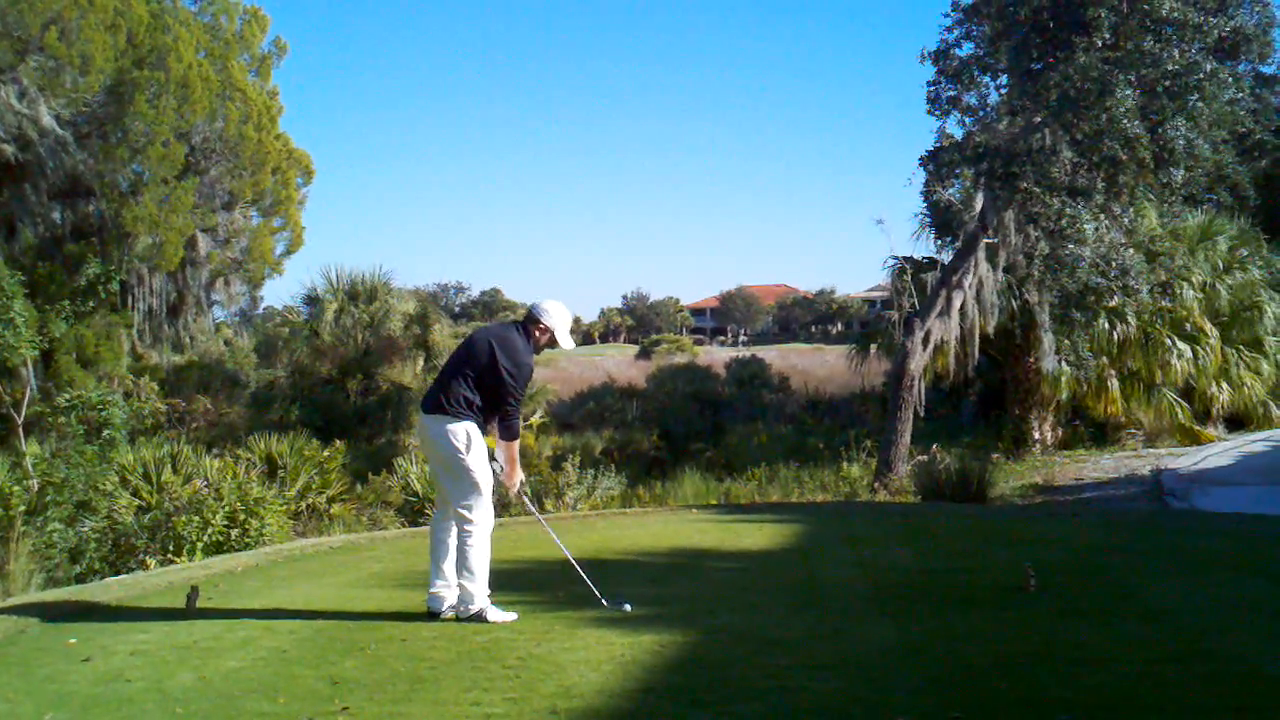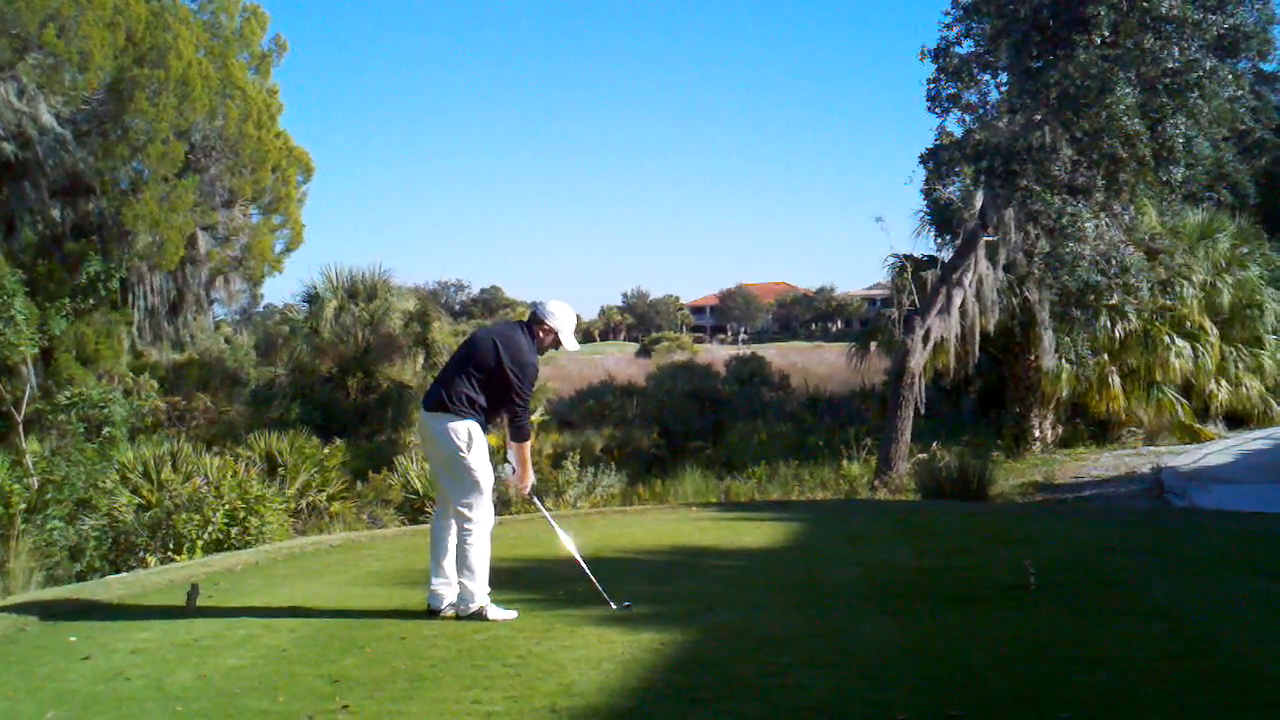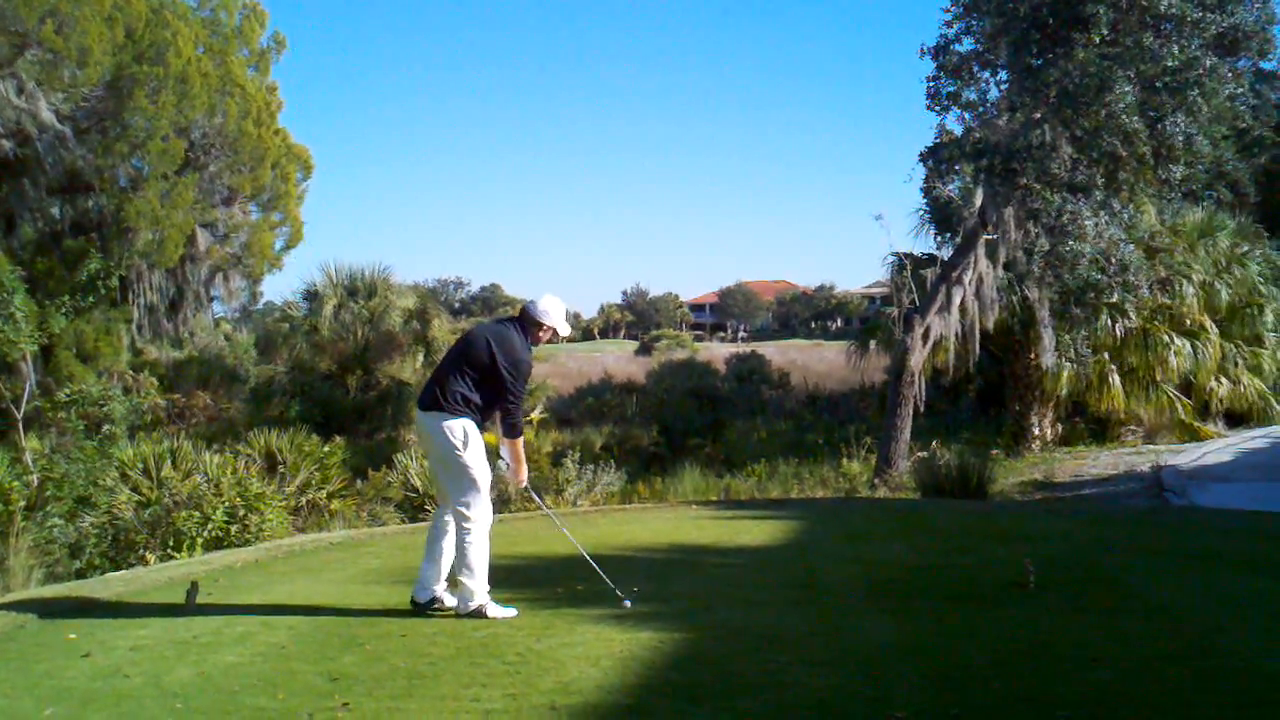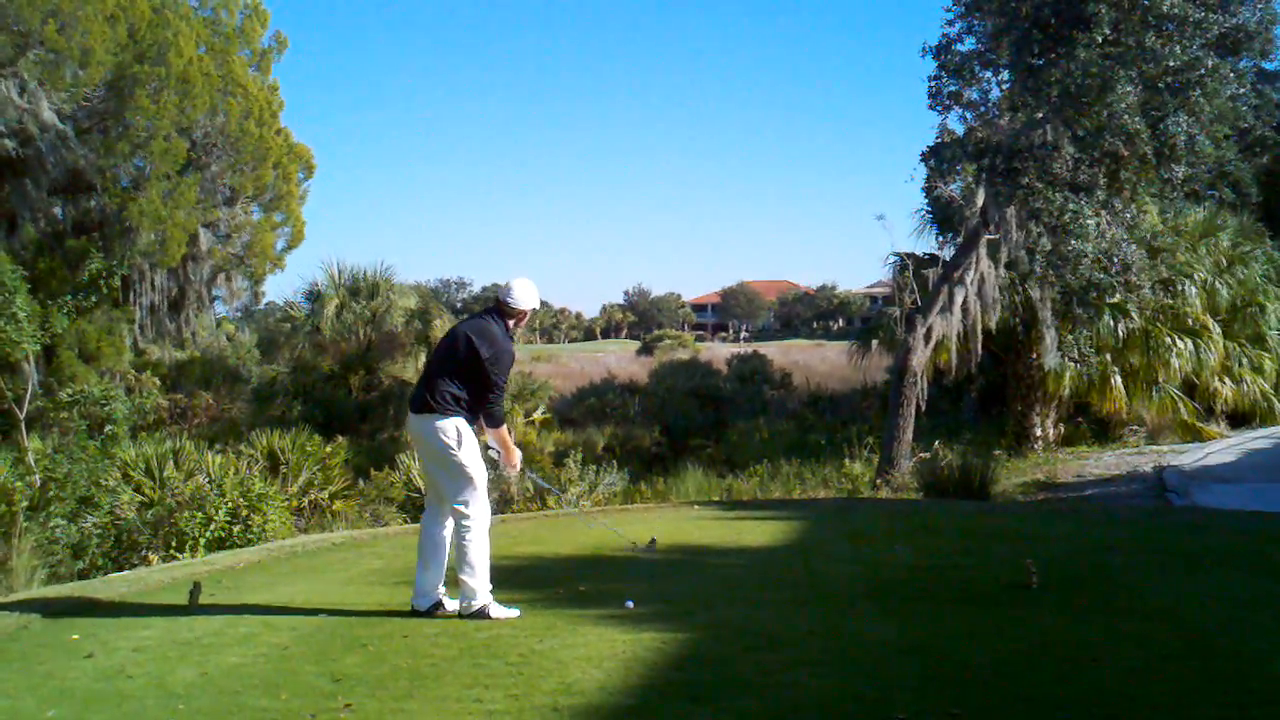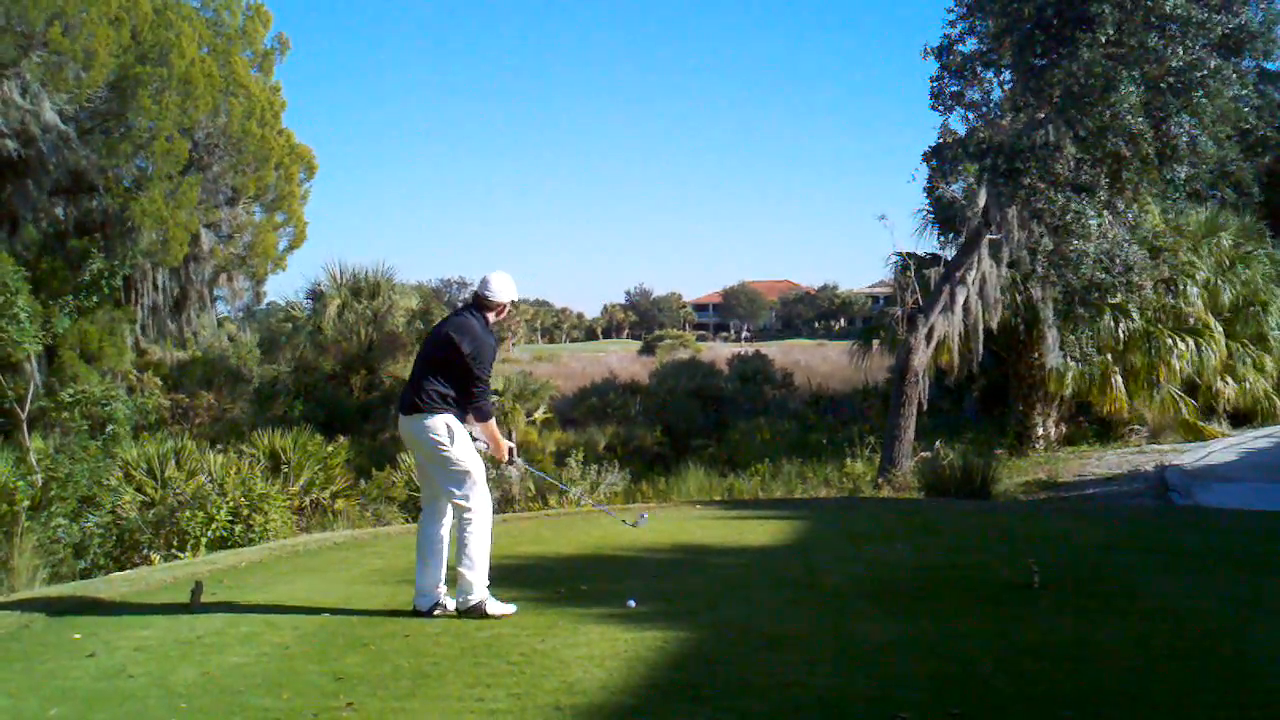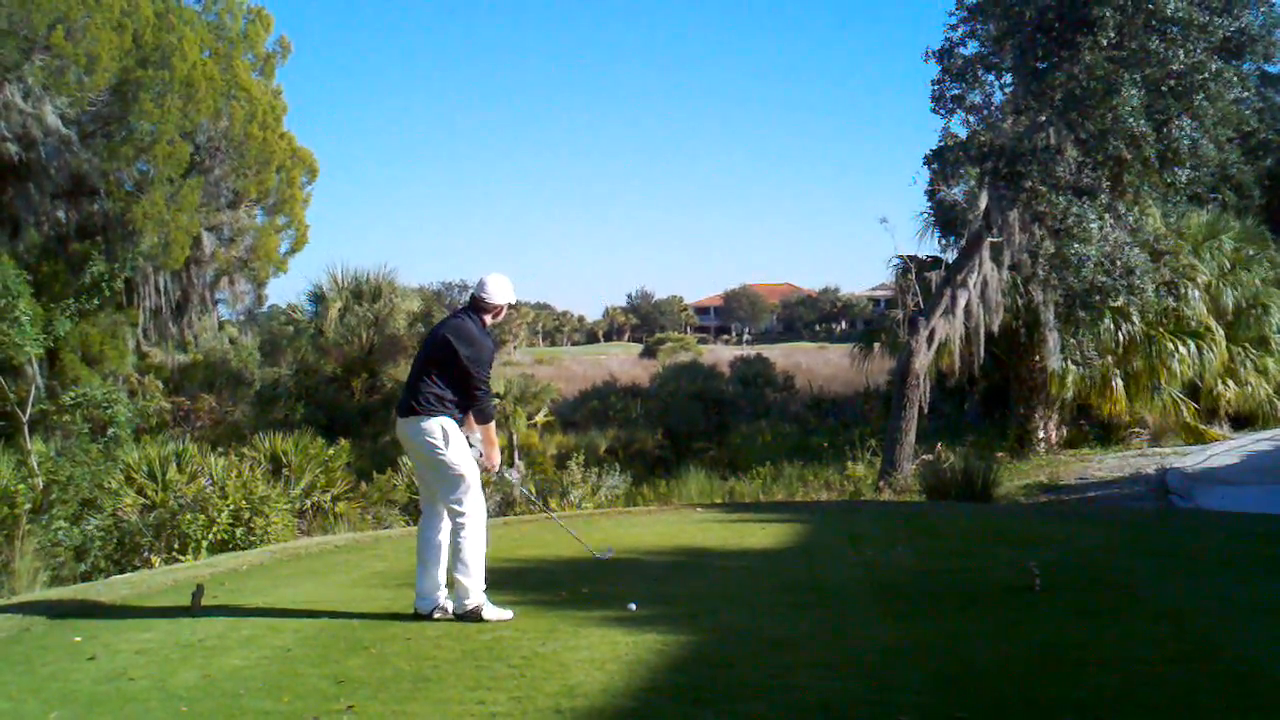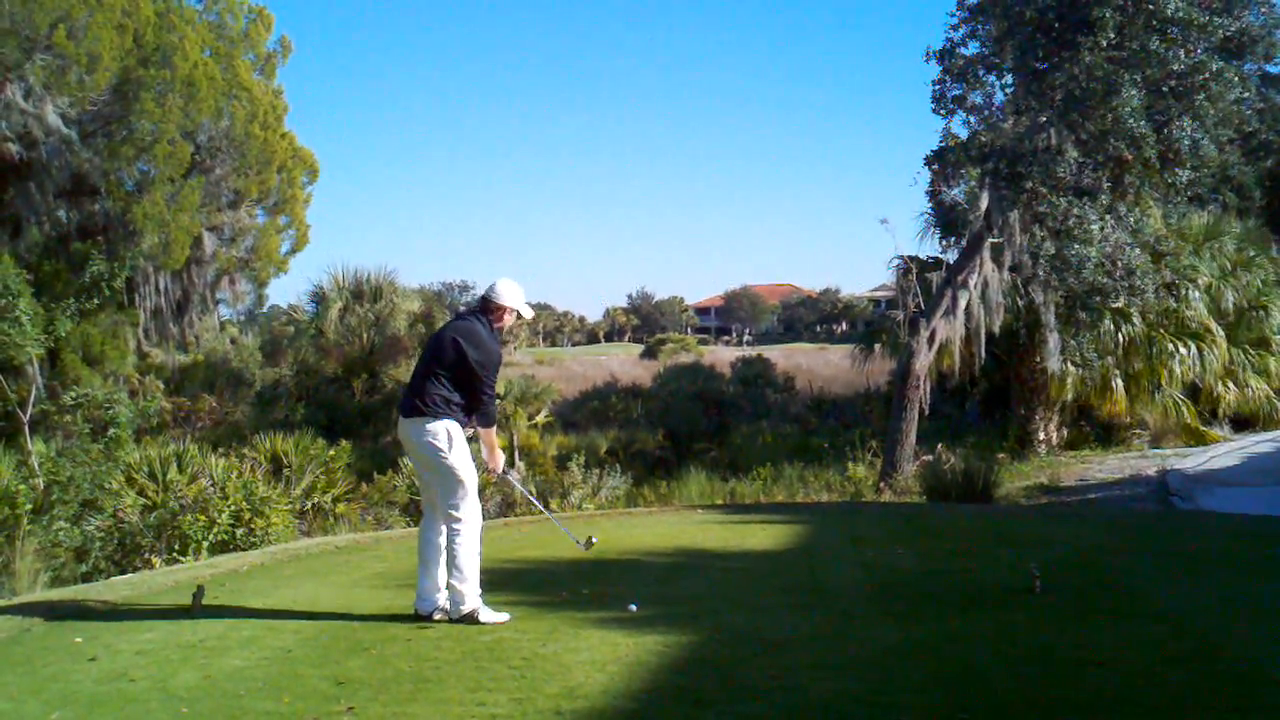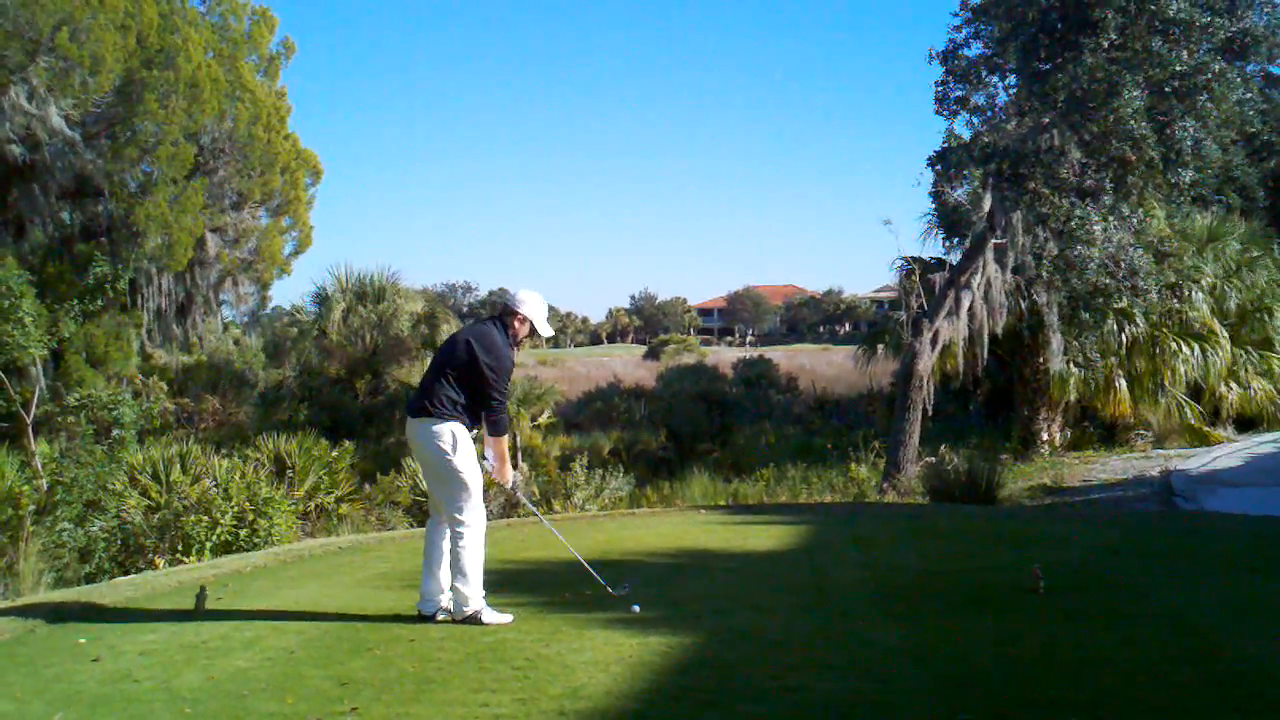
dt=0.3s
person 1, frame 1
left shoulder: (498, 333)
right shoulder: (519, 355)
right elbow: (509, 416)
left wrist: (503, 457)
right wrist: (513, 467)
left hip: (433, 421)
right hip: (455, 427)
left knee: (448, 513)
right knee: (476, 517)
left ankle: (442, 599)
right ankle: (473, 604)
person 1, frame 2
left shoulder: (503, 332)
right shoulder: (524, 356)
right elbow: (519, 417)
left wrist: (512, 454)
right wrist: (524, 469)
left hip: (433, 418)
right hip: (456, 424)
left knee: (448, 510)
right knee: (475, 515)
left ankle: (442, 596)
right ankle: (473, 602)
person 1, frame 3
left shoulder: (495, 330)
right shoulder: (516, 353)
right elbow: (512, 413)
left wrist: (505, 449)
right wrist: (518, 463)
left hip: (430, 416)
right hip: (453, 423)
left knee: (449, 508)
right knee: (474, 513)
left ankle: (427, 592)
right ankle: (473, 600)
person 1, frame 4
left shoulder: (474, 325)
right shoulder: (499, 344)
right elbow: (492, 406)
left wrist: (497, 442)
right wrist: (509, 450)
left hip: (422, 419)
right hip: (446, 424)
left knee: (439, 511)
right knee: (473, 512)
left ankle: (427, 597)
right ankle: (477, 601)
person 1, frame 5
left shoulder: (455, 322)
right shoulder: (480, 337)
right elbow: (478, 399)
left wrist: (486, 435)
right wrist: (497, 442)
left hip: (414, 419)
right hip: (437, 421)
left knee: (436, 509)
right knee: (476, 505)
left ankle: (428, 597)
right ankle: (474, 596)
person 1, frame 6
left shoulder: (452, 324)
right shoulder: (478, 340)
right elbow: (481, 399)
left wrist: (471, 431)
right wrist: (492, 447)
left hip: (412, 422)
right hip: (434, 424)
left knee: (435, 512)
right knee: (469, 510)
left ankle: (430, 600)
right ankle: (470, 601)
person 1, frame 7
left shoulder: (459, 326)
right shoulder: (484, 343)
right elbow: (485, 403)
left wrist: (481, 440)
right wrist: (494, 450)
left hip: (414, 423)
right hip: (437, 426)
left knee: (436, 514)
right knee: (464, 515)
left ankle: (430, 601)
right ankle: (465, 605)
person 1, frame 8
left shoulder: (479, 333)
right shoulder: (497, 349)
right elbow: (496, 410)
left wrist: (490, 447)
right wrist: (503, 462)
left hip: (422, 425)
right hip: (443, 429)
left knee: (443, 516)
right knee: (468, 518)
left ankle: (433, 602)
right ankle: (469, 606)
